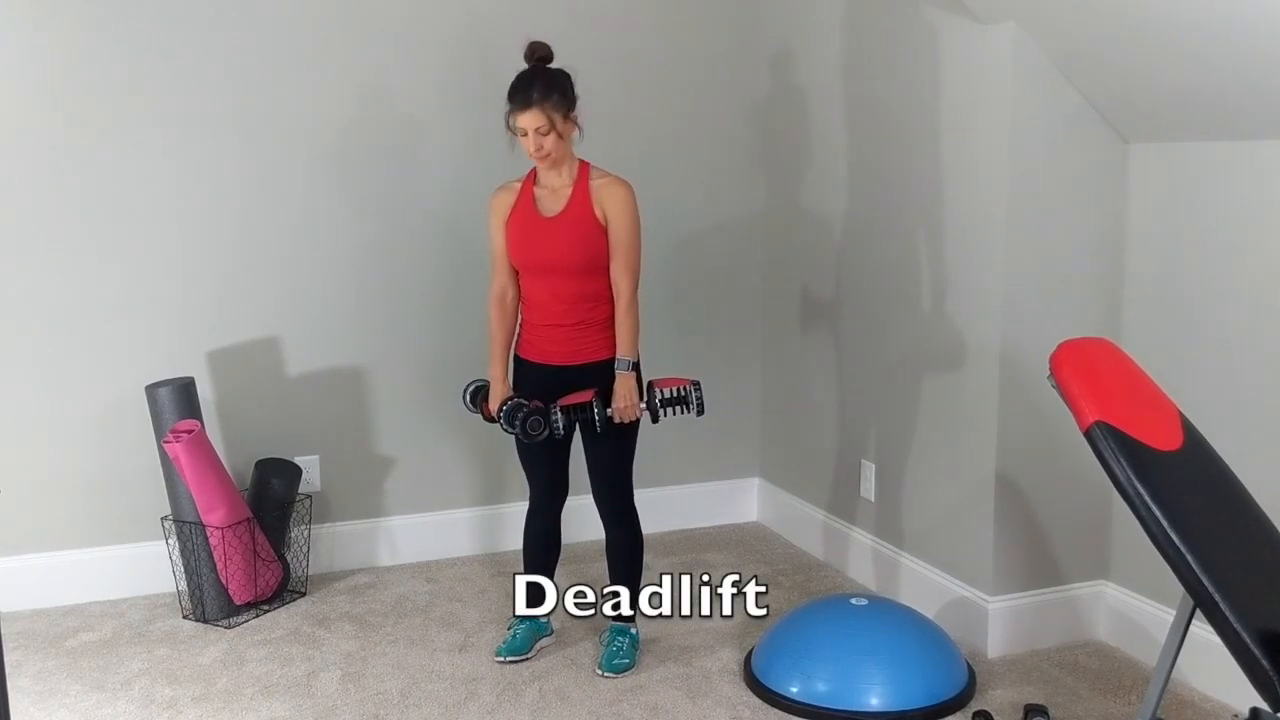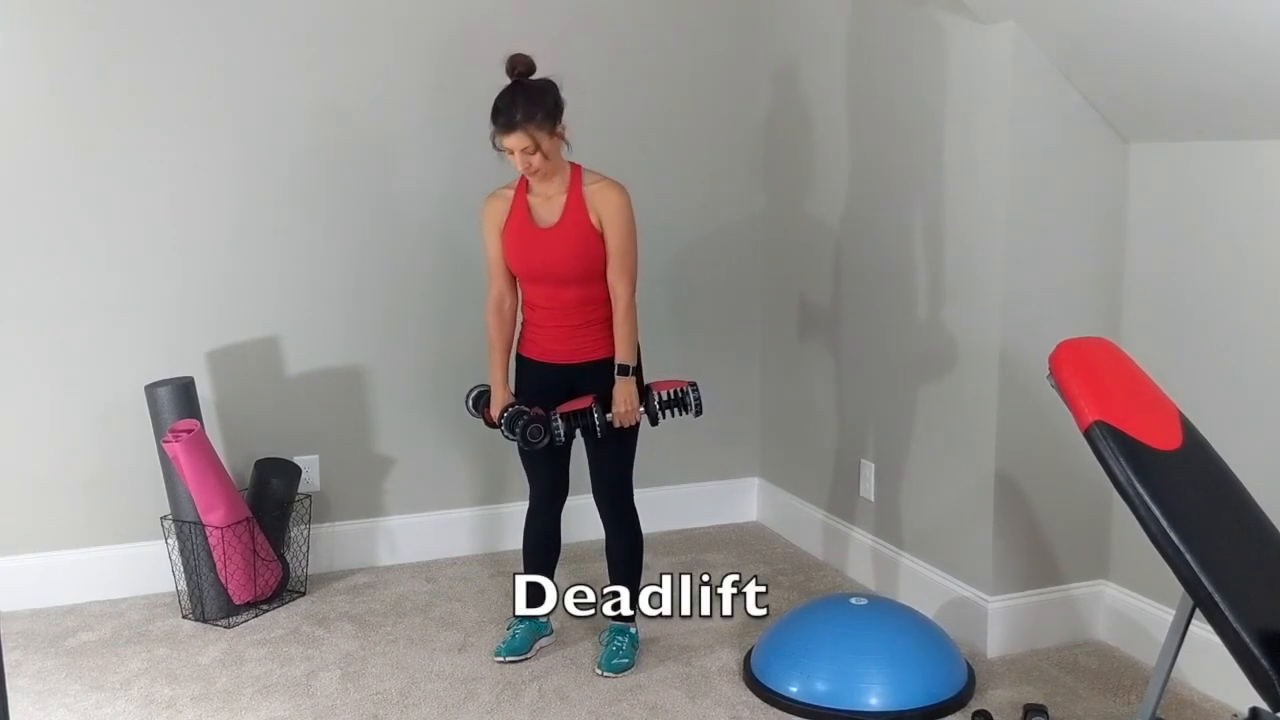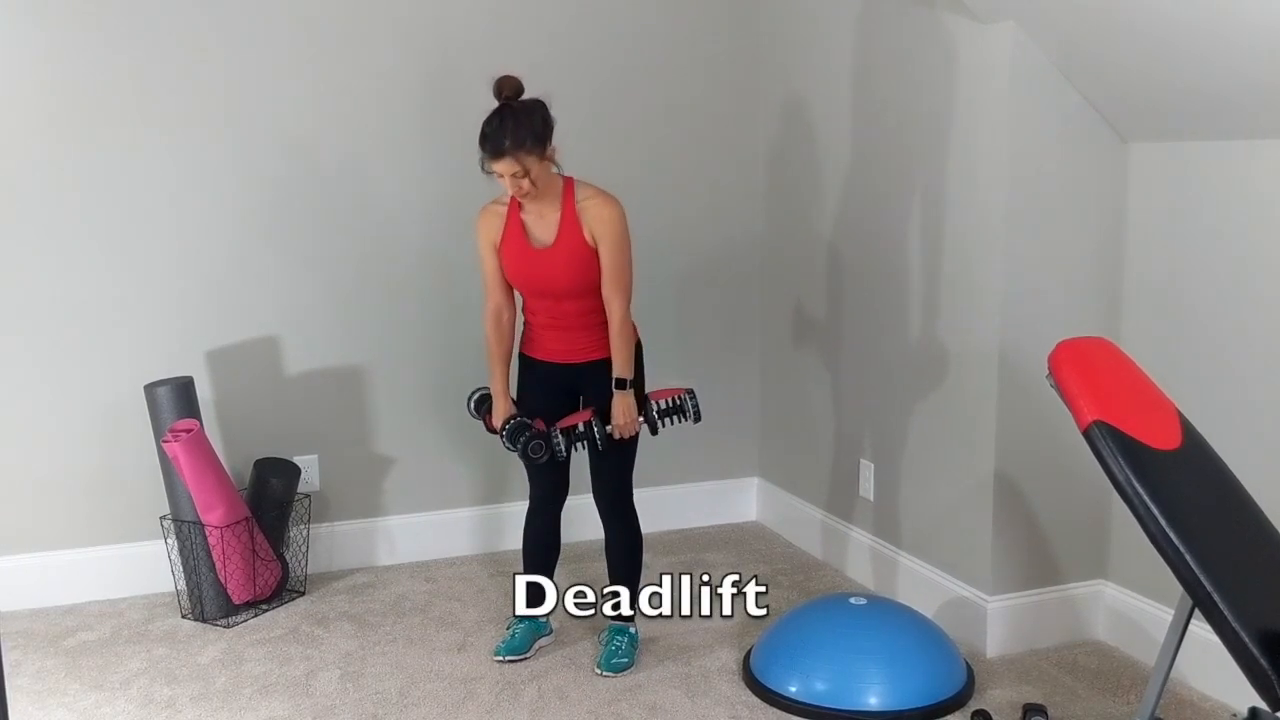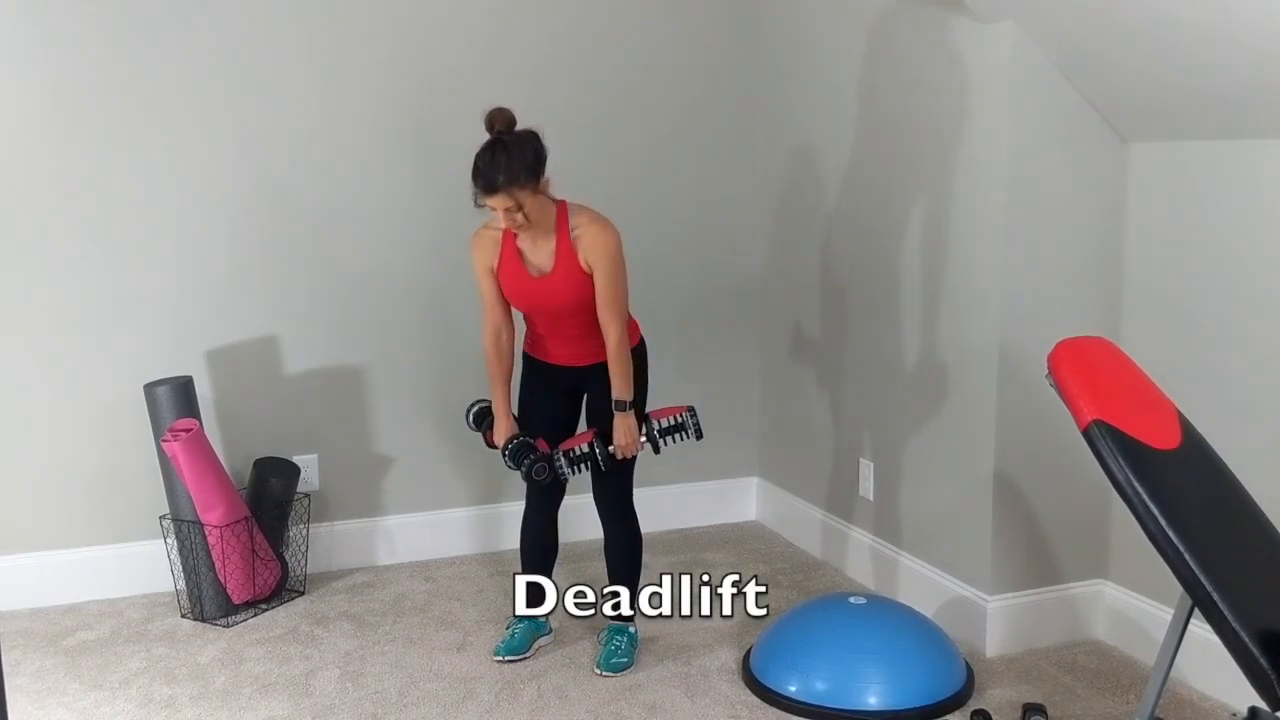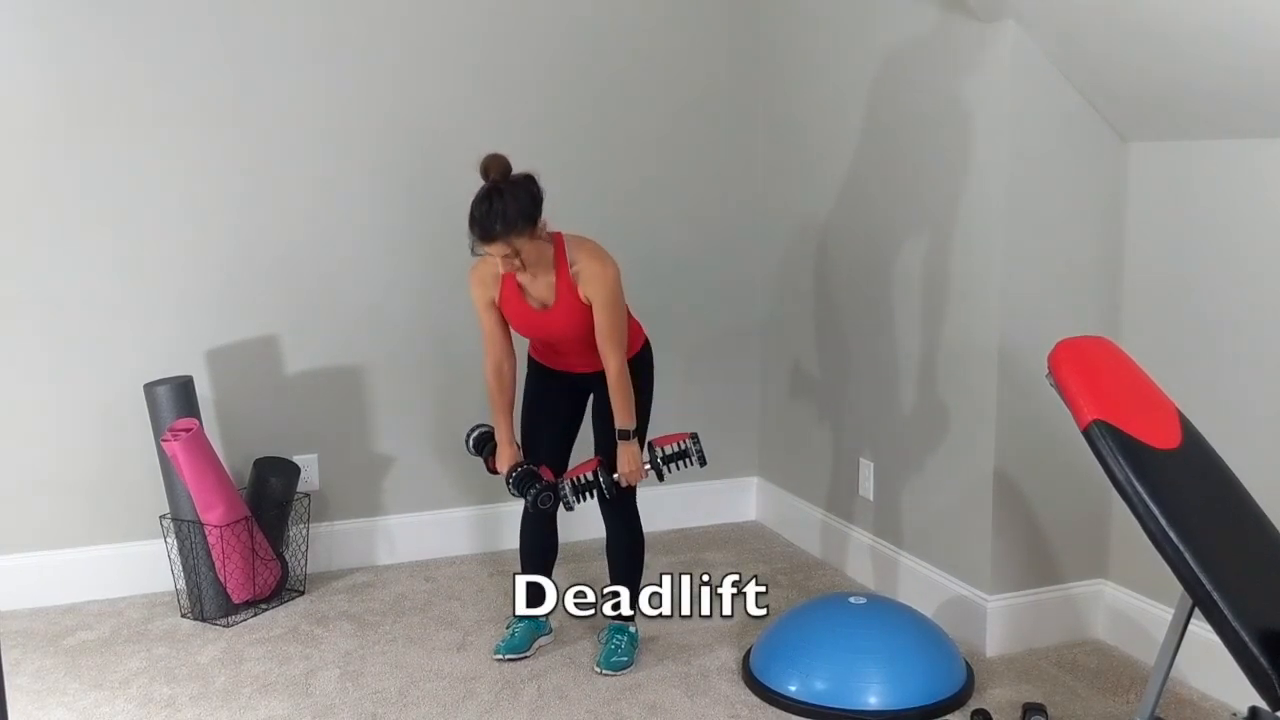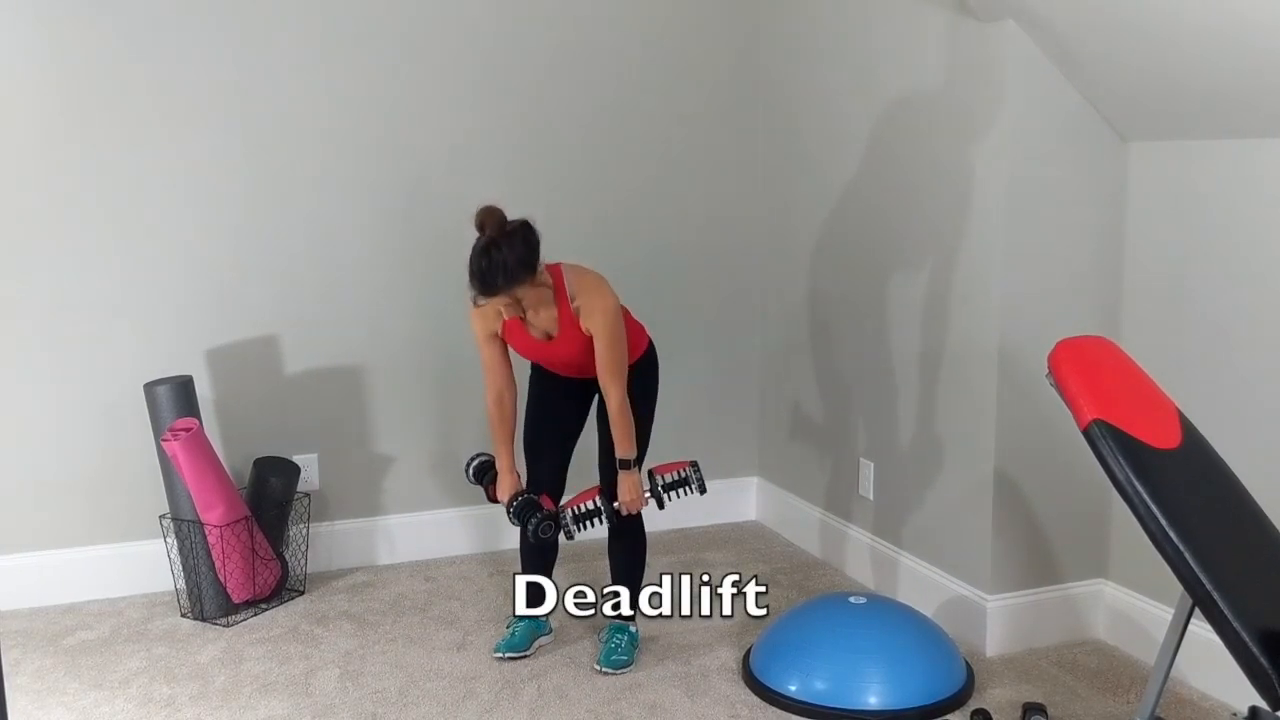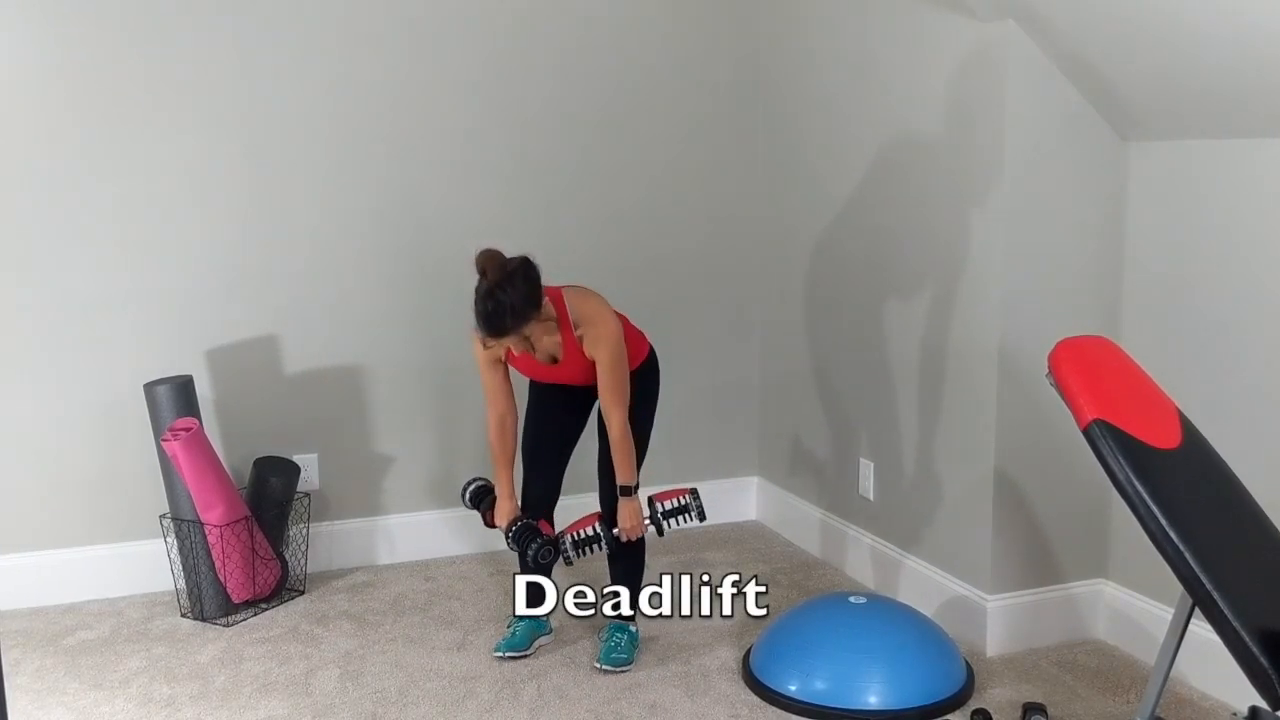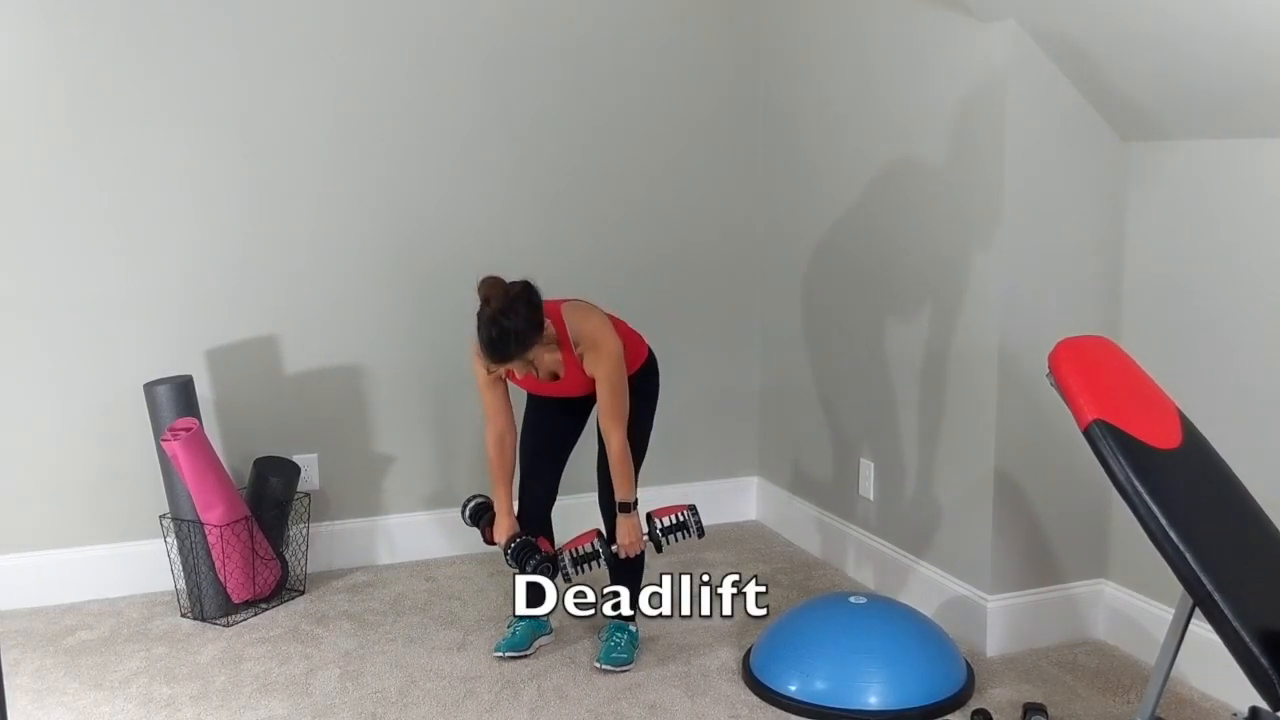
dt=0.3s
person 1, frame 1
left shoulder: (611, 193)
right shoulder: (506, 201)
left elbow: (624, 292)
right elbow: (504, 294)
left wrist: (626, 372)
right wrist: (497, 376)
left hip: (601, 370)
right hip: (536, 372)
left knee: (613, 500)
right knee: (543, 498)
left ankle: (623, 625)
right ankle: (534, 617)
person 1, frame 2
left shoulder: (605, 197)
right shoulder: (498, 207)
left elbow: (622, 295)
right elbow: (501, 299)
left wrist: (625, 378)
right wrist: (498, 382)
left hip: (604, 366)
right hip: (538, 369)
left knee: (612, 499)
right knee: (544, 497)
left ankle: (622, 625)
right ankle: (533, 616)
person 1, frame 3
left shoulder: (599, 210)
right shoulder: (492, 221)
left elbow: (617, 308)
right elbow: (499, 311)
left wrist: (623, 389)
right wrist: (500, 392)
left hip: (606, 365)
right hip: (541, 369)
left knee: (612, 498)
right knee: (544, 496)
left ankle: (622, 625)
right ankle: (533, 616)
person 1, frame 4
left shoulder: (593, 234)
right shoulder: (486, 245)
left elbow: (614, 331)
right elbow: (497, 333)
left wrist: (623, 410)
right wrist: (502, 412)
left hip: (609, 364)
right hip: (546, 368)
left knee: (611, 498)
right knee: (540, 495)
left ankle: (622, 624)
right ankle: (533, 616)
person 1, frame 5
left shoulder: (592, 266)
right shoulder: (485, 278)
left elbow: (613, 361)
right elbow: (499, 362)
left wrist: (626, 439)
right wrist: (504, 439)
left hip: (622, 369)
right hip: (550, 372)
left knee: (617, 498)
left ankle: (622, 623)
right ankle: (532, 616)
person 1, frame 6
left shoulder: (592, 297)
right shoulder: (487, 311)
left elbow: (614, 392)
right elbow: (499, 392)
left wrist: (628, 469)
right wrist: (505, 469)
left hip: (630, 369)
right hip: (555, 376)
left knee: (619, 501)
right knee: (537, 495)
left ankle: (623, 622)
right ankle: (532, 617)
person 1, frame 7
left shoulder: (594, 321)
right shoulder: (491, 335)
left elbow: (615, 419)
right elbow: (501, 416)
left wrist: (629, 495)
right wrist: (504, 495)
left hip: (630, 376)
right hip: (555, 386)
left knee: (614, 507)
right knee: (535, 497)
left ankle: (623, 622)
right ankle: (532, 616)
person 1, frame 8
left shoulder: (596, 338)
right shoulder: (489, 352)
left elbow: (615, 434)
right elbow: (500, 431)
left wrist: (627, 511)
right wrist: (502, 511)
left hip: (631, 376)
right hip: (555, 392)
left knee: (612, 503)
right knee: (533, 497)
left ankle: (623, 622)
right ankle: (533, 615)
